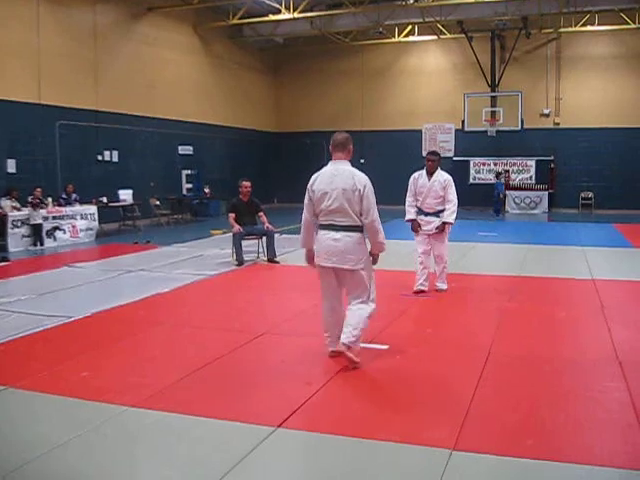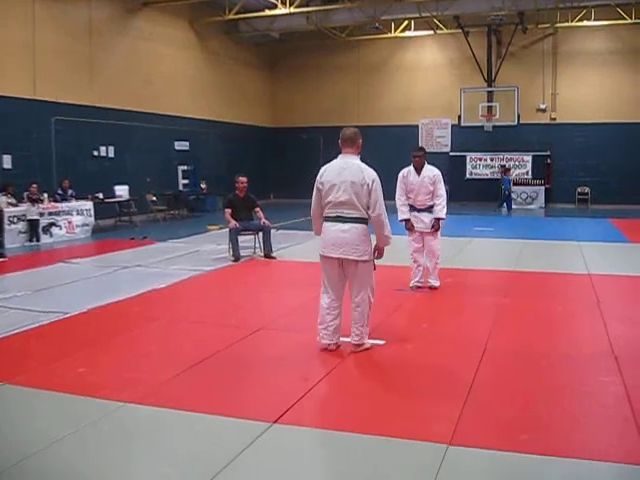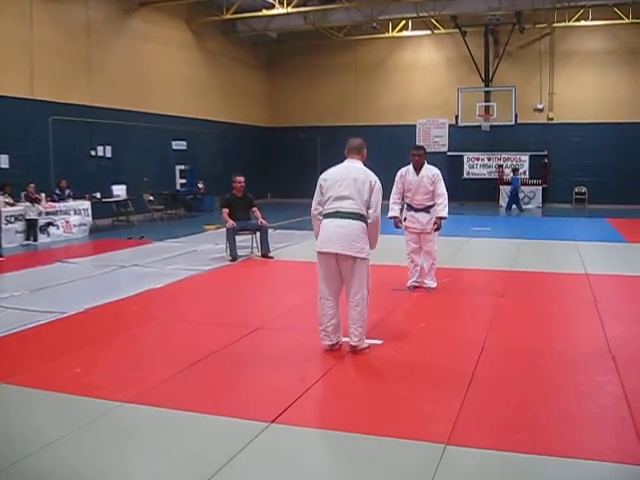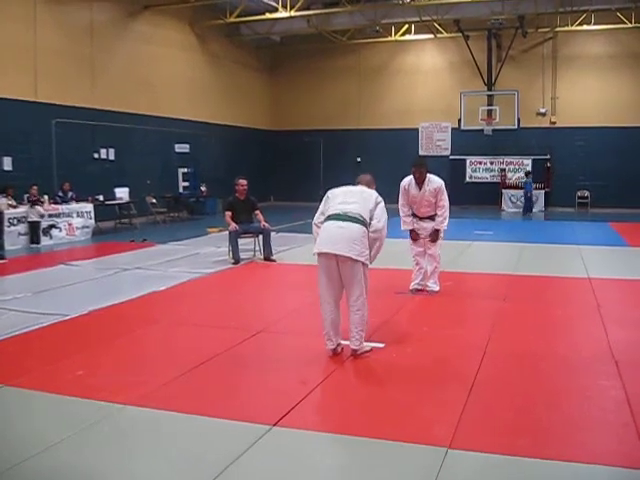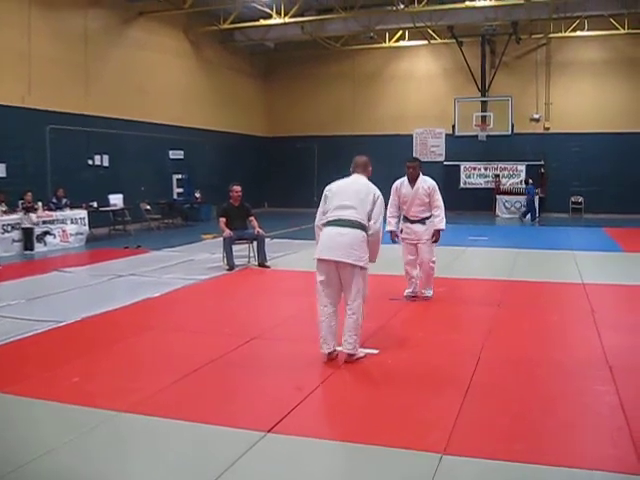
dt=0.4s
person 1, frame 1
left shoulder: (316, 179)
right shoulder: (360, 178)
left elbow: (308, 218)
right elbow: (371, 218)
left wrist: (308, 246)
right wrist: (376, 247)
left hip: (325, 243)
right hip: (351, 244)
left knee: (330, 300)
right knee: (362, 298)
left ankle: (333, 344)
right ankle: (347, 342)
person 1, frame 2
left shoulder: (325, 171)
right shoulder: (367, 173)
left elbow: (316, 209)
right elbow: (377, 212)
left wrist: (322, 231)
right wrist: (382, 241)
left hip: (330, 235)
right hip: (356, 236)
left knee: (330, 292)
right knee: (361, 293)
left ankle: (328, 339)
right ankle: (359, 340)
person 1, frame 3
left shoulder: (327, 174)
right shoulder: (370, 177)
left elbow: (316, 210)
right elbow: (374, 216)
right wrist: (370, 243)
left hip: (328, 232)
right hip: (354, 233)
left knee: (327, 292)
right knee: (358, 293)
left ankle: (331, 339)
right ankle: (357, 341)
person 1, frame 4
left shoulder: (334, 191)
right shoulder: (375, 197)
left elbow: (317, 221)
right elbow: (379, 229)
left wrist: (323, 246)
right wrist: (369, 257)
left hip: (328, 235)
right hip: (355, 237)
left knee: (328, 297)
right knee: (357, 297)
left ankle: (333, 345)
right ankle: (357, 345)
person 1, frame 5
left shoulder: (332, 186)
right shoulder: (373, 191)
left elbow: (319, 221)
right elbow: (375, 229)
right wrist: (369, 258)
left hip: (328, 241)
right hip: (354, 243)
left knee: (326, 299)
right knee: (354, 300)
left ankle: (328, 348)
right ankle: (351, 350)
person 2, frame 1
left shoulder: (446, 179)
right shoulder: (416, 177)
left elbow: (451, 202)
right elbow: (410, 200)
left wrist: (445, 222)
right wrist: (412, 219)
left hip: (438, 220)
right hip: (421, 220)
left knee: (440, 255)
right knee: (422, 254)
left ankle: (441, 284)
right ankle: (421, 285)
person 2, frame 2
left shoulder: (434, 173)
right shoulder: (404, 174)
left elbow: (440, 197)
right elbow: (401, 198)
left wrist: (438, 219)
right wrist: (406, 219)
left hip: (430, 216)
right hip: (413, 216)
left knee: (433, 250)
right knee: (416, 251)
left ankle: (433, 281)
right ankle: (416, 281)
person 2, frame 3
left shoulder: (434, 173)
right shoulder: (403, 173)
left elbow: (441, 196)
right elbow: (396, 195)
left wrist: (439, 217)
right wrist: (395, 216)
left hip: (429, 216)
right hip: (411, 216)
left knee: (429, 251)
right knee: (412, 250)
left ankle: (429, 281)
right ankle: (414, 281)
person 2, frame 4
left shoulder: (437, 183)
right shoulder: (405, 184)
left elbow: (443, 208)
right elbow: (404, 208)
left wrist: (437, 229)
right wrist: (410, 229)
left hip: (433, 222)
right hip: (416, 222)
left knee: (433, 255)
right knee: (417, 255)
left ankle: (432, 285)
right ankle: (417, 284)
person 2, frame 5
left shoulder: (430, 184)
right shoulder: (398, 185)
left elbow: (438, 207)
right elbow: (393, 208)
left wrist: (437, 228)
right wrist: (392, 229)
left hip: (425, 227)
right hip: (407, 227)
left knee: (427, 261)
right knee: (409, 262)
left ankle: (426, 291)
right ankle: (411, 291)
